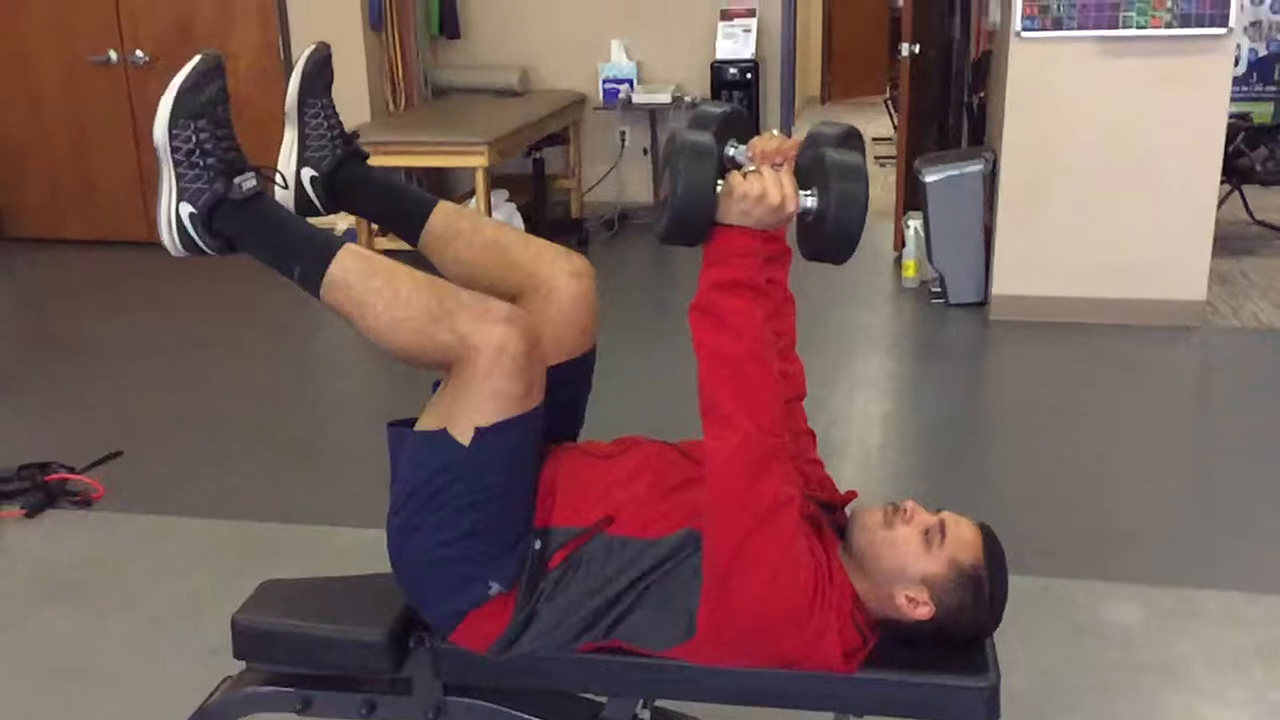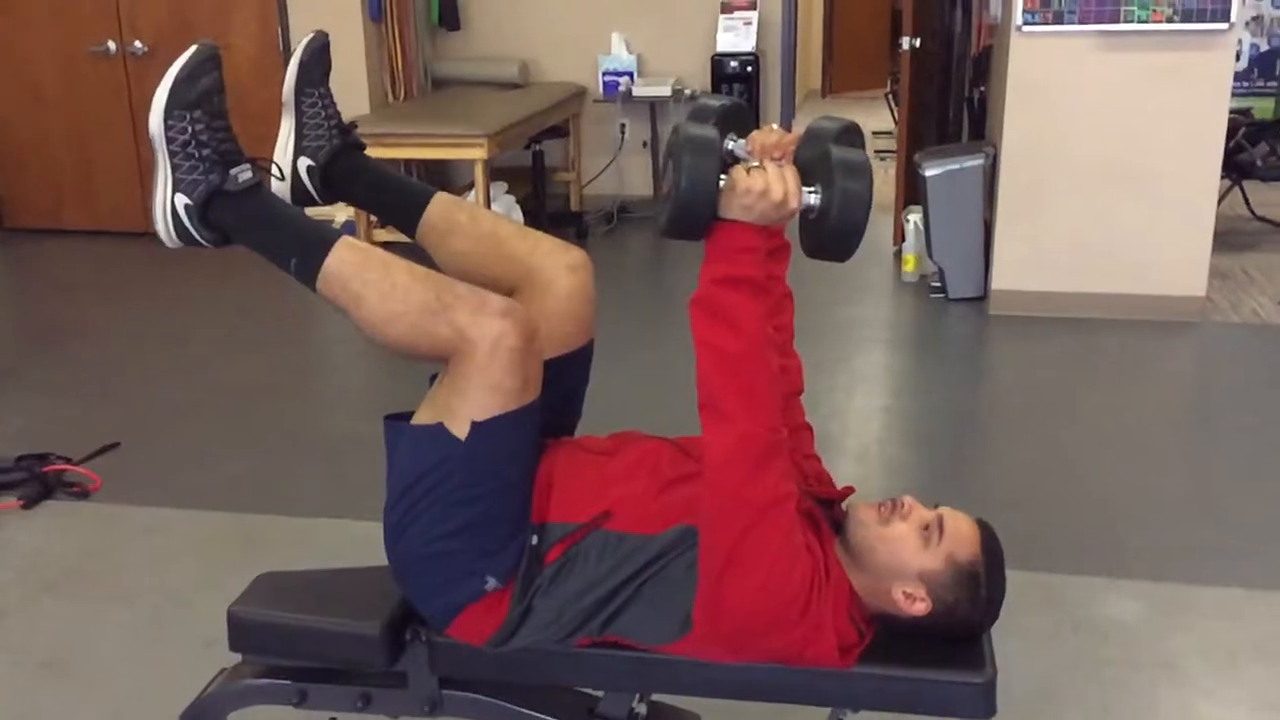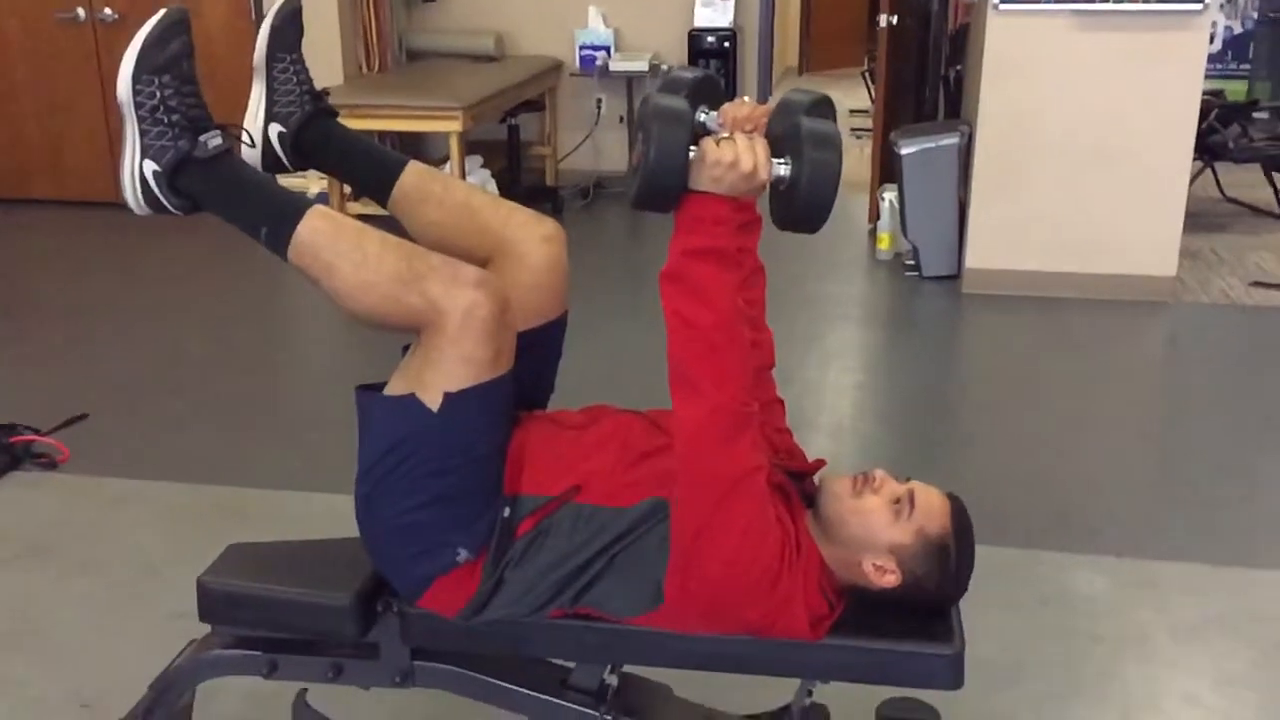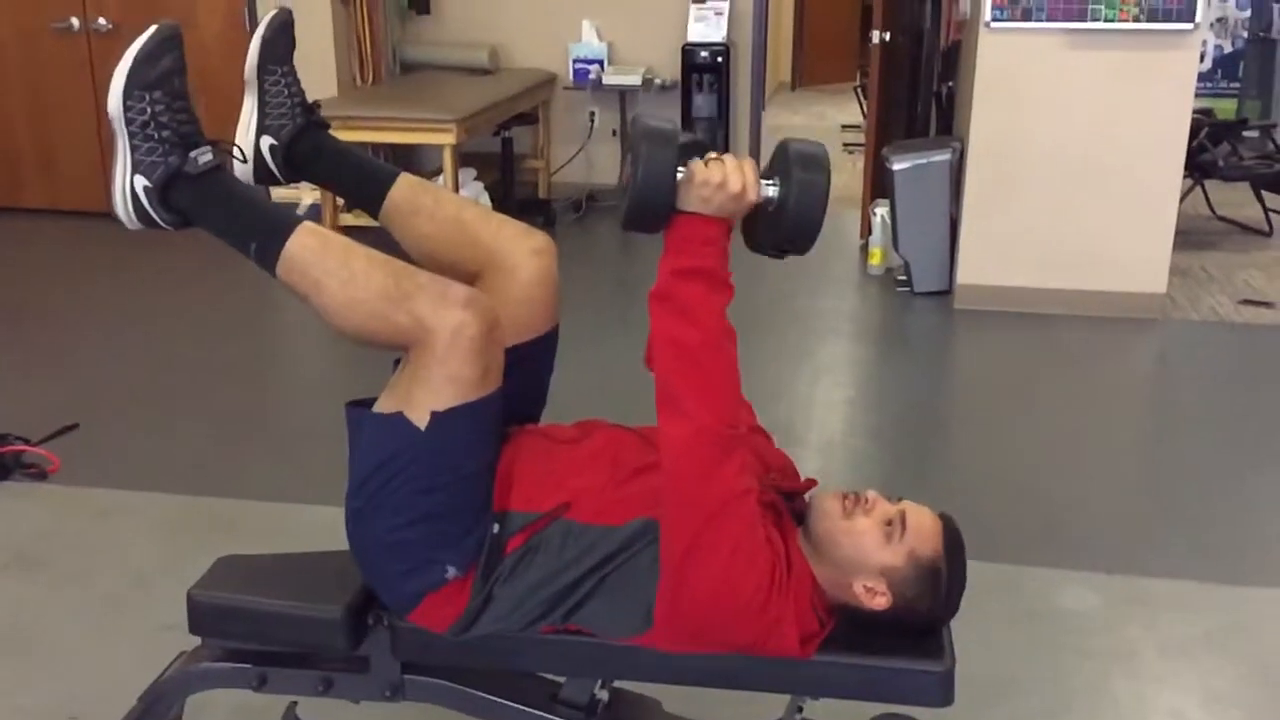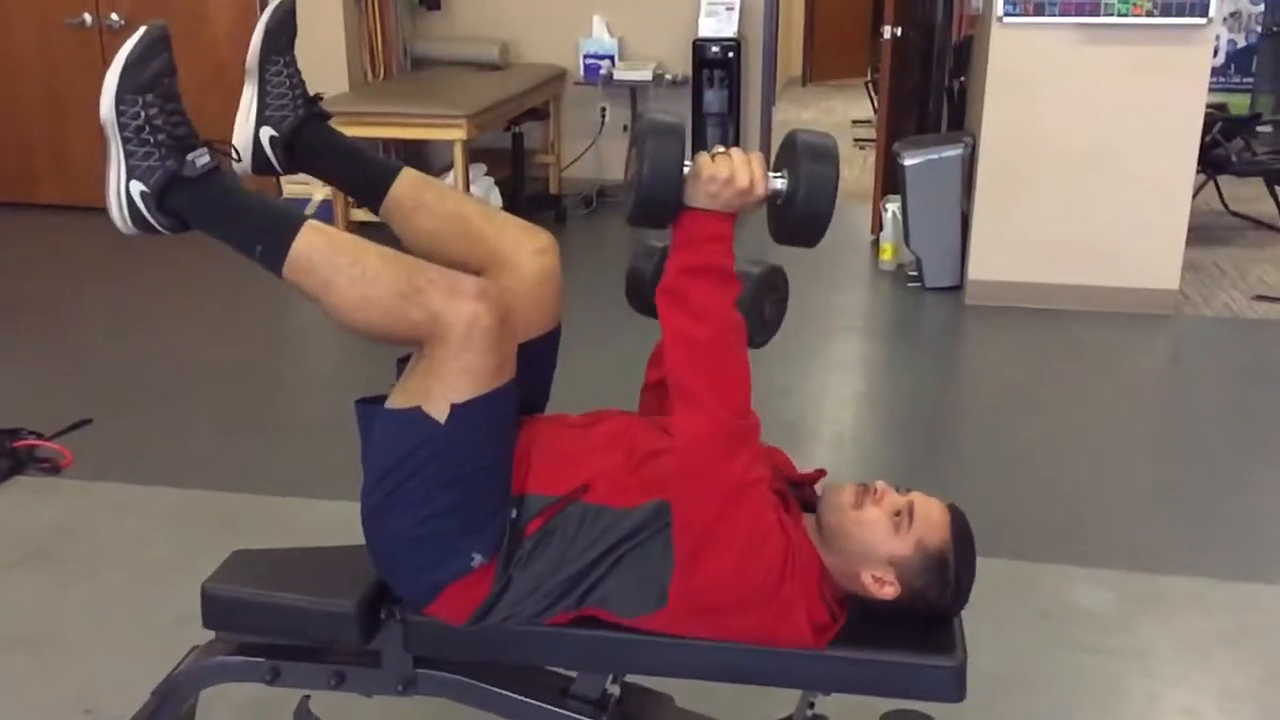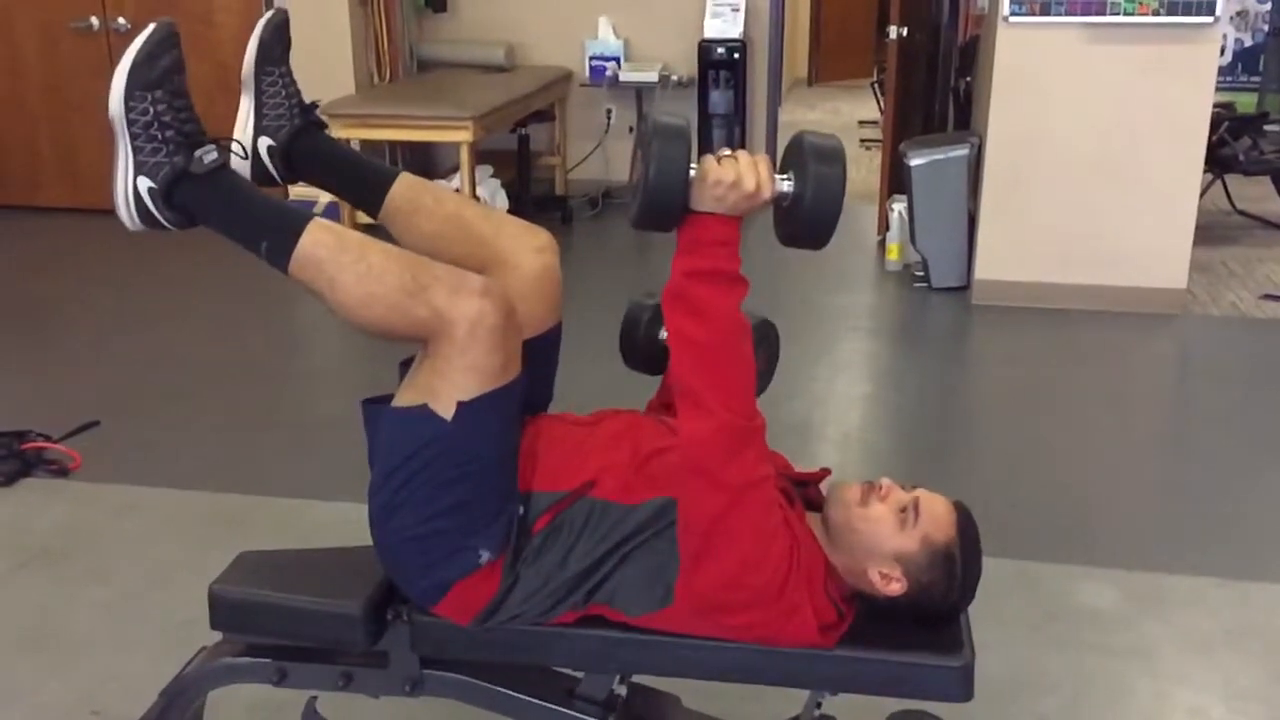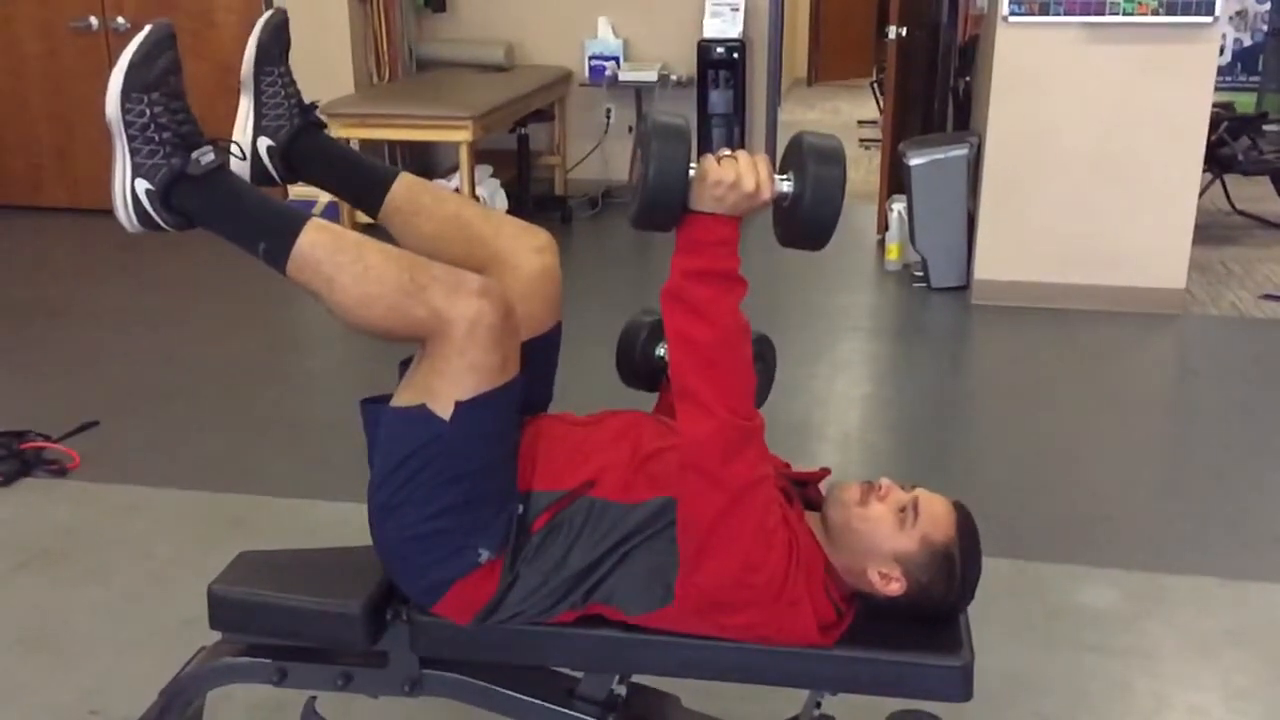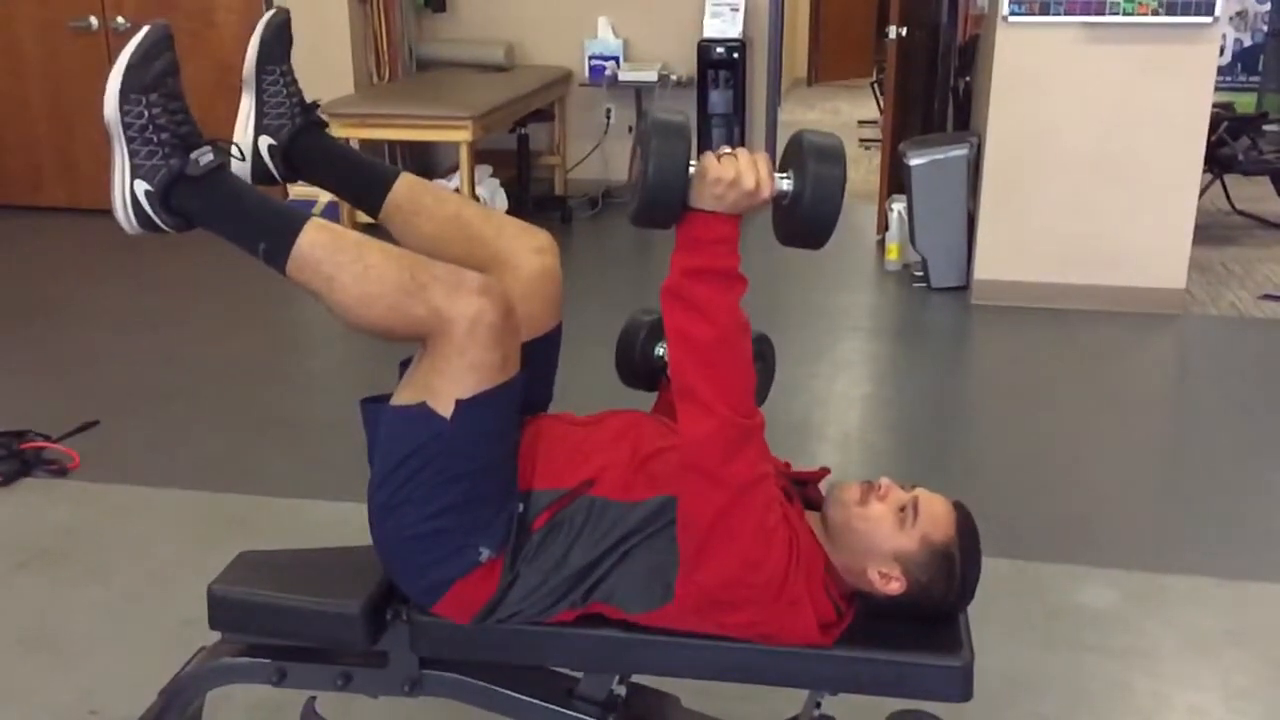
dt=0.4s
person 1, frame 1
left shoulder: (794, 610)
right shoulder: (817, 517)
left elbow: (745, 434)
right elbow: (772, 404)
left wrist: (740, 238)
right wrist: (763, 232)
left hip: (486, 585)
right hip: (534, 501)
left knee: (496, 333)
right knee: (561, 281)
left ankle: (226, 207)
right ankle: (332, 174)
person 1, frame 2
left shoulder: (789, 605)
right shoulder: (811, 511)
left elbow: (743, 429)
right elbow: (769, 398)
left wrist: (743, 234)
right wrist: (762, 229)
left hip: (482, 578)
right hip: (534, 494)
left knee: (495, 328)
right knee: (561, 275)
left ankle: (222, 200)
right ankle: (328, 166)
person 1, frame 3
left shoulder: (761, 577)
right shoulder: (787, 487)
left elbow: (715, 403)
right elbow: (740, 369)
left wrist: (713, 206)
right wrist: (735, 203)
left hip: (454, 548)
right hip: (504, 467)
left knee: (468, 298)
right knee: (534, 246)
left ankle: (189, 168)
right ankle: (299, 132)
person 1, frame 4
left shoulder: (751, 596)
right shoulder: (775, 499)
left elbow: (699, 426)
right elbow: (706, 395)
left wrist: (697, 226)
right wrist: (711, 226)
left hip: (445, 563)
right hip: (496, 479)
left knee: (454, 319)
right knee: (526, 260)
left ankle: (182, 183)
right ankle: (292, 145)
person 1, frame 5
left shoulder: (765, 583)
right shoulder: (781, 502)
left elbow: (712, 420)
right elbow: (679, 422)
left wrist: (707, 226)
right wrist: (697, 309)
left hip: (460, 555)
right hip: (498, 476)
left knee: (468, 311)
right knee: (528, 259)
left ankle: (179, 187)
right ankle: (292, 136)
person 1, frame 6
left shoulder: (770, 578)
right shoulder: (783, 505)
left elbow: (717, 427)
right elbow: (691, 432)
left wrist: (714, 227)
right wrist: (692, 354)
left hip: (464, 553)
right hip: (508, 475)
left knee: (473, 308)
right knee: (525, 257)
left ankle: (186, 183)
right ankle: (289, 143)
person 1, frame 7
left shoulder: (769, 579)
right shoulder: (782, 507)
left elbow: (718, 426)
right elbow: (703, 433)
left wrist: (711, 227)
left hip: (463, 552)
right hip: (510, 474)
left knee: (470, 308)
right knee: (526, 258)
left ankle: (183, 183)
right ankle: (289, 144)
person 1, frame 8
left shoulder: (769, 577)
right shoulder: (783, 509)
left elbow: (719, 424)
right elbow: (691, 433)
left wrist: (712, 224)
left hip: (464, 550)
right hip: (510, 475)
left knee: (472, 307)
right knee: (528, 259)
left ankle: (183, 183)
right ankle: (289, 142)
